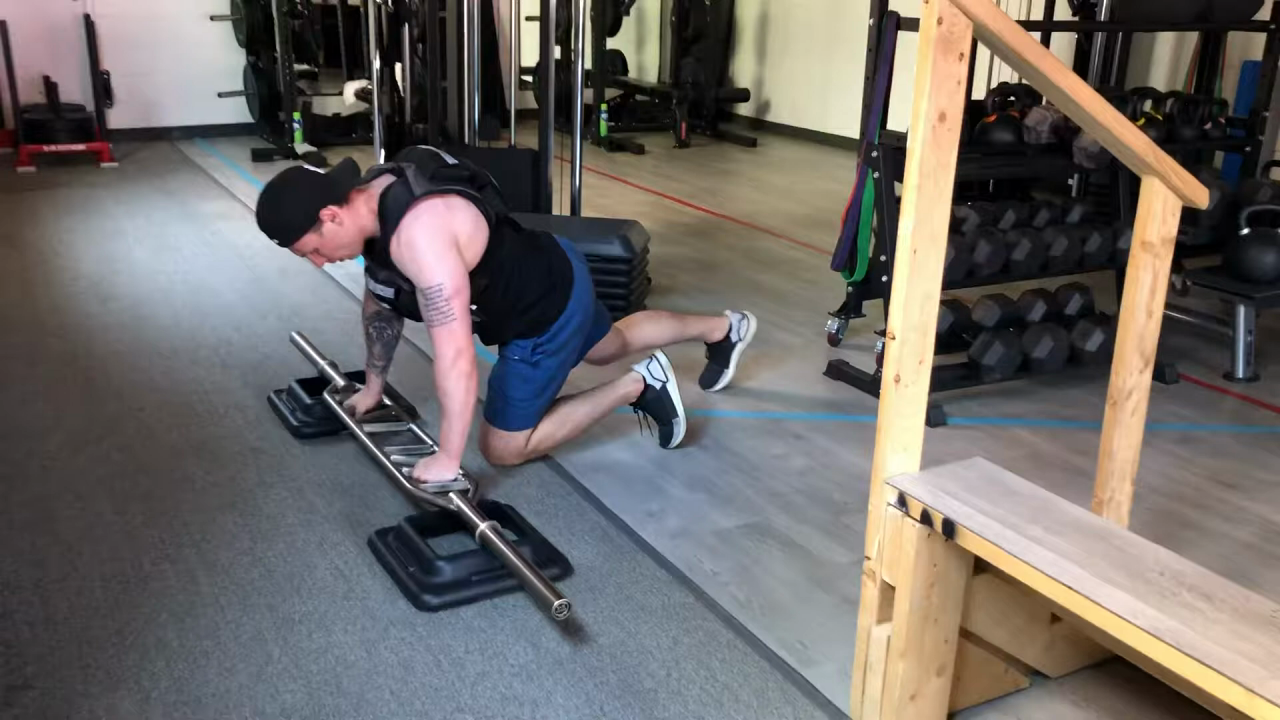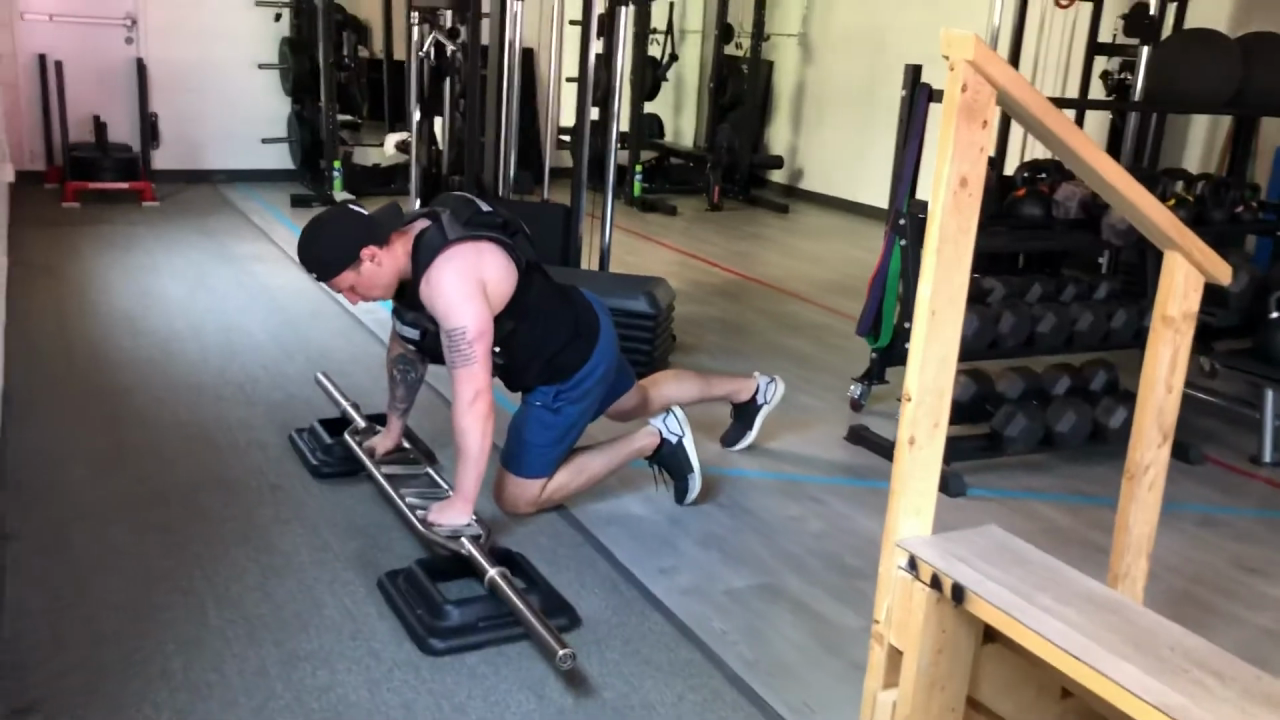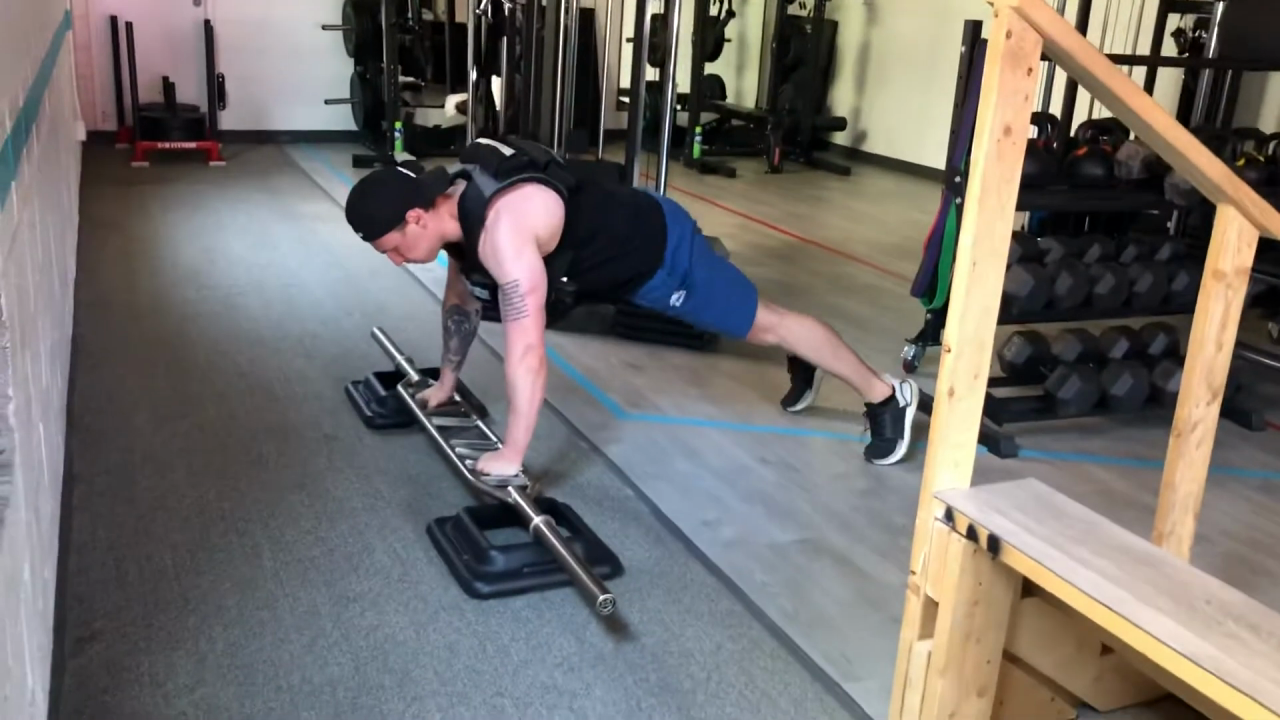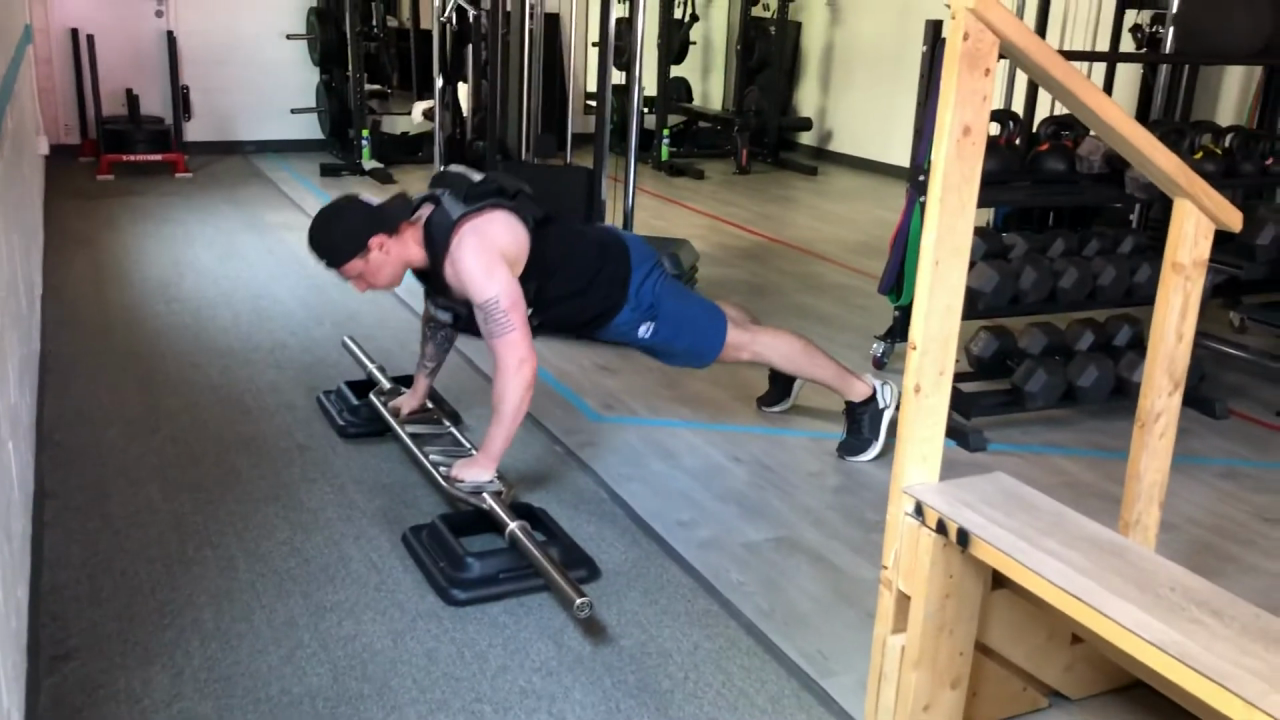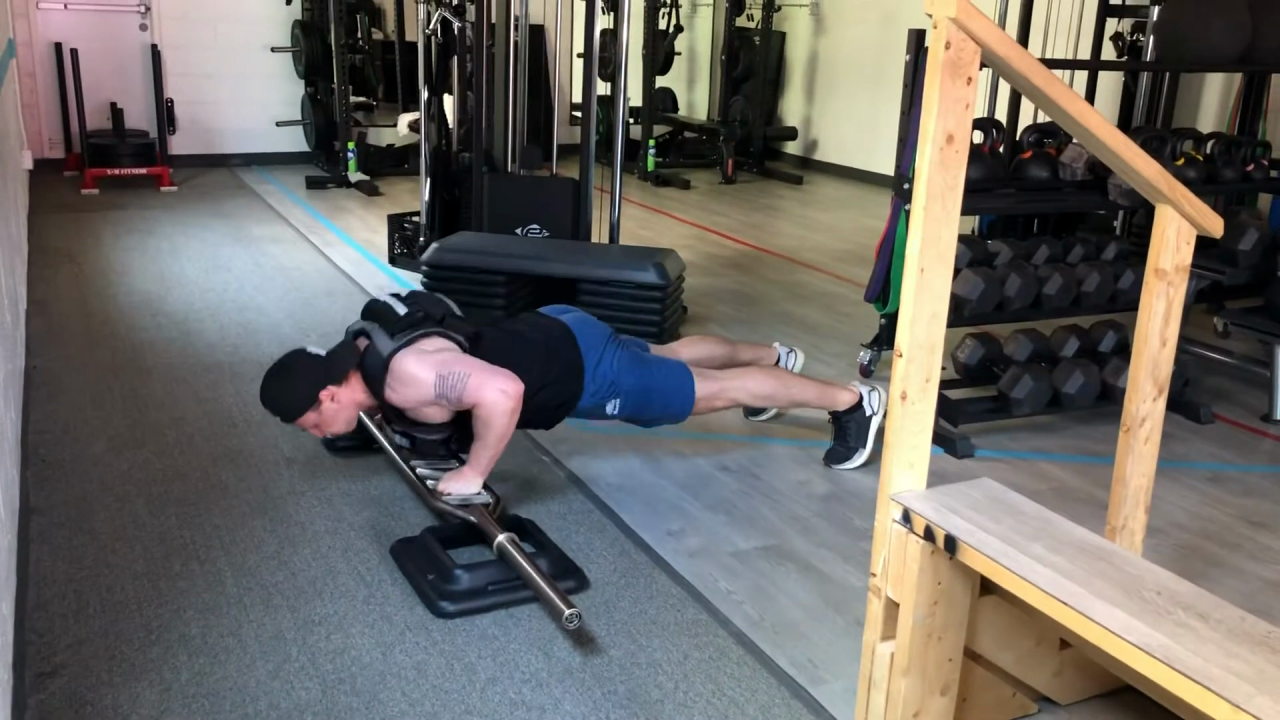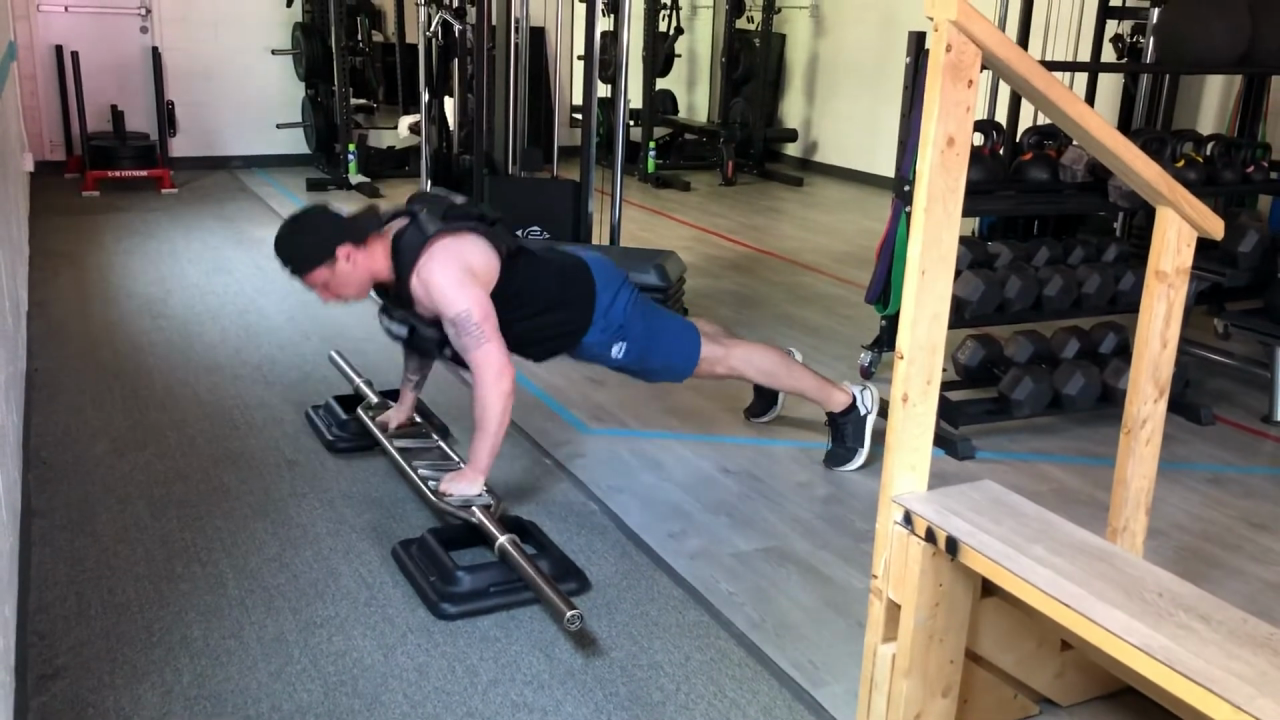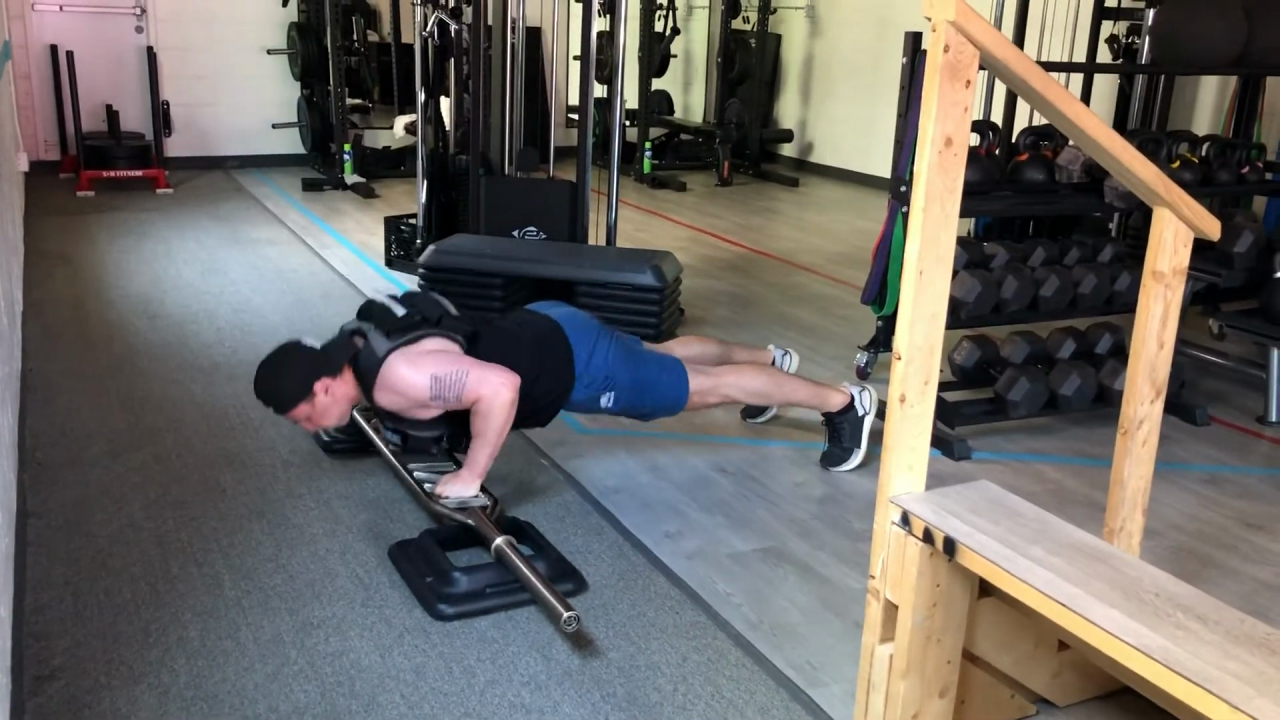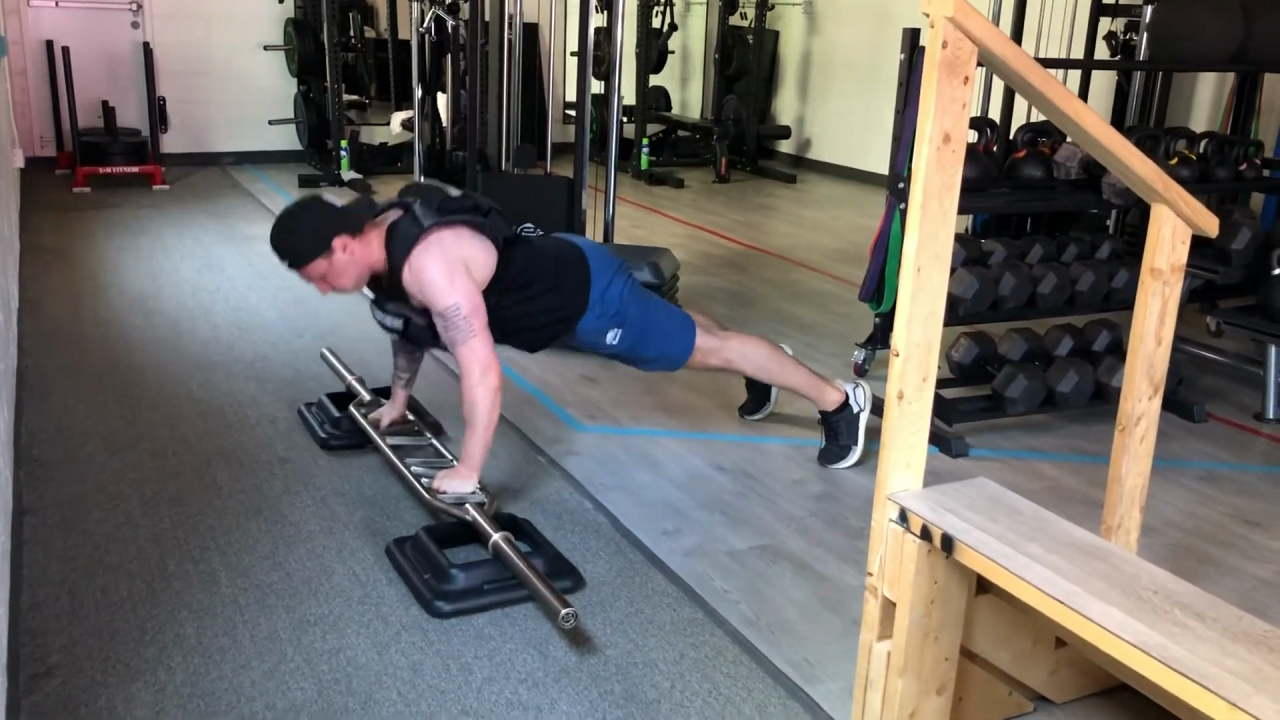
dt=0.7s
person 1, frame 1
left shoulder: (416, 231)
right shoulder: (372, 199)
left elbow: (455, 353)
right elbow: (381, 298)
left wrist: (447, 460)
right wrist: (373, 386)
left hip: (548, 308)
right hip: (550, 276)
left knee: (503, 448)
right knee: (611, 345)
left ankle: (638, 386)
right ankle: (724, 329)
person 1, frame 2
left shoulder: (446, 275)
right shoulder: (407, 246)
left elbow: (473, 395)
right elbow: (406, 344)
left wrist: (460, 505)
right wrist: (392, 429)
left hip: (571, 359)
right hip: (575, 330)
left knee: (518, 498)
right knee: (635, 403)
left ankle: (654, 441)
right ankle: (750, 390)
person 1, frame 3
left shoulder: (502, 229)
right shoulder: (453, 208)
left elbow: (526, 352)
right elbow: (460, 299)
left wrist: (511, 455)
right wrist: (446, 381)
left hip: (658, 249)
right hip: (626, 251)
left knee: (762, 322)
right knee: (732, 310)
left ankle: (886, 395)
right ankle: (803, 366)
person 1, frame 4
left shoulder: (469, 252)
right shoulder: (420, 229)
left elbow: (517, 365)
right elbow: (442, 312)
left wrist: (485, 463)
right wrist: (420, 388)
left hip: (624, 289)
right hip: (595, 278)
left knee: (736, 343)
right knee: (707, 322)
left ankle: (864, 395)
right ankle: (785, 371)
person 1, frame 5
left shoulder: (403, 376)
right shoulder: (363, 352)
left elbow: (504, 393)
left wrist: (472, 474)
right wrist: (403, 418)
left hip: (582, 371)
right hip: (555, 335)
left knee: (710, 391)
right knee: (669, 354)
left ankle: (851, 400)
right ankle: (771, 355)
person 1, frame 6
left shoulder: (437, 269)
right shoulder: (387, 250)
left elbow: (495, 373)
right elbow: (418, 324)
left wrist: (475, 474)
right wrist: (406, 400)
left hip: (594, 309)
right hip: (564, 299)
left knee: (712, 359)
right knee: (684, 337)
left ankle: (845, 402)
right ankle: (779, 361)
person 1, frame 7
left shoulder: (394, 379)
right shoulder: (356, 347)
left elbow: (501, 386)
left wrist: (471, 476)
right wrist: (402, 419)
left hip: (574, 364)
right hip: (546, 329)
left knee: (704, 387)
right knee: (665, 353)
left ankle: (843, 400)
right ankle: (767, 356)
person 1, frame 8
left shoulder: (428, 261)
right shoulder: (380, 236)
left elbow: (481, 369)
right elbow: (408, 319)
left wrist: (467, 473)
right wrist: (398, 398)
left hip: (588, 294)
right hip: (557, 284)
left knee: (707, 349)
right knee: (680, 328)
left ankle: (838, 400)
right ankle: (768, 370)
